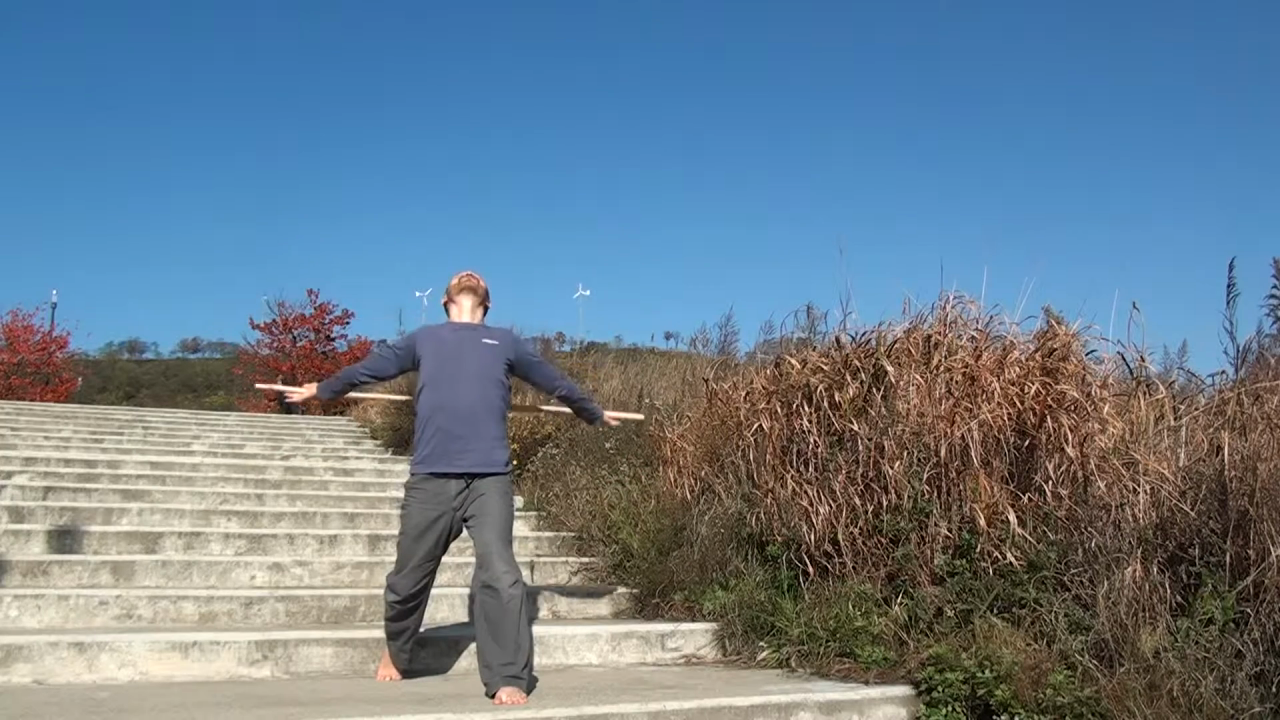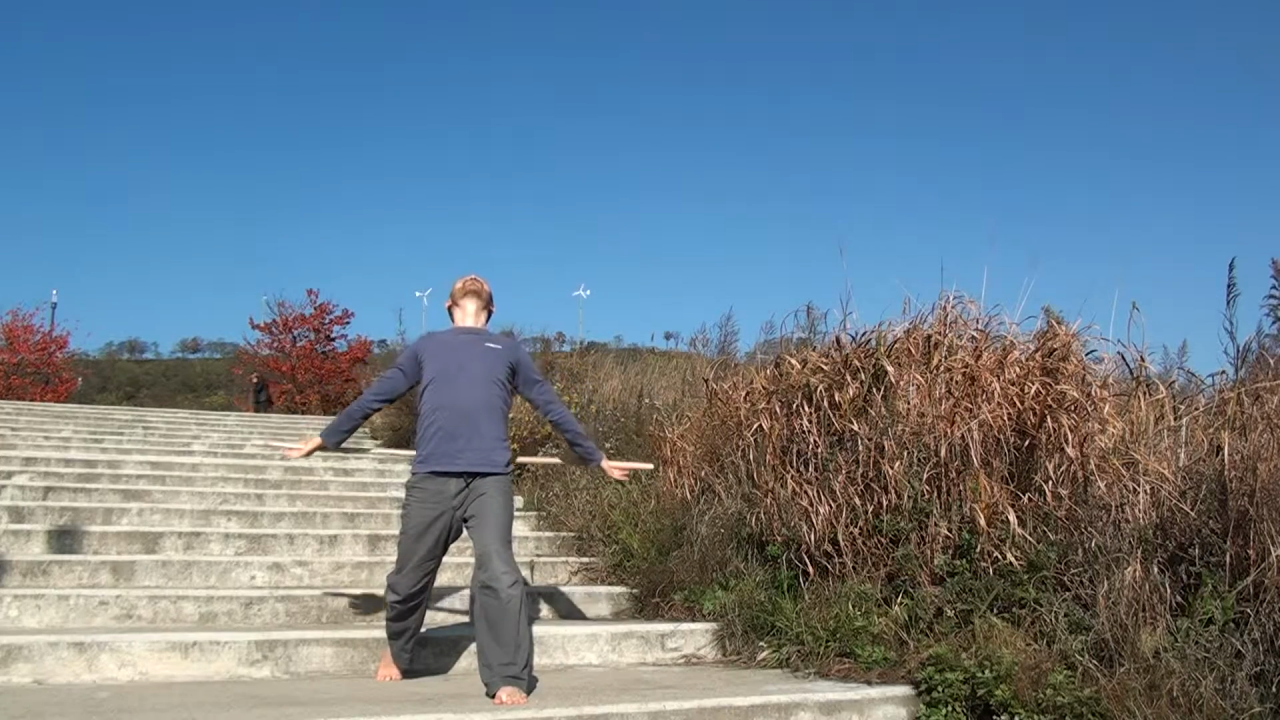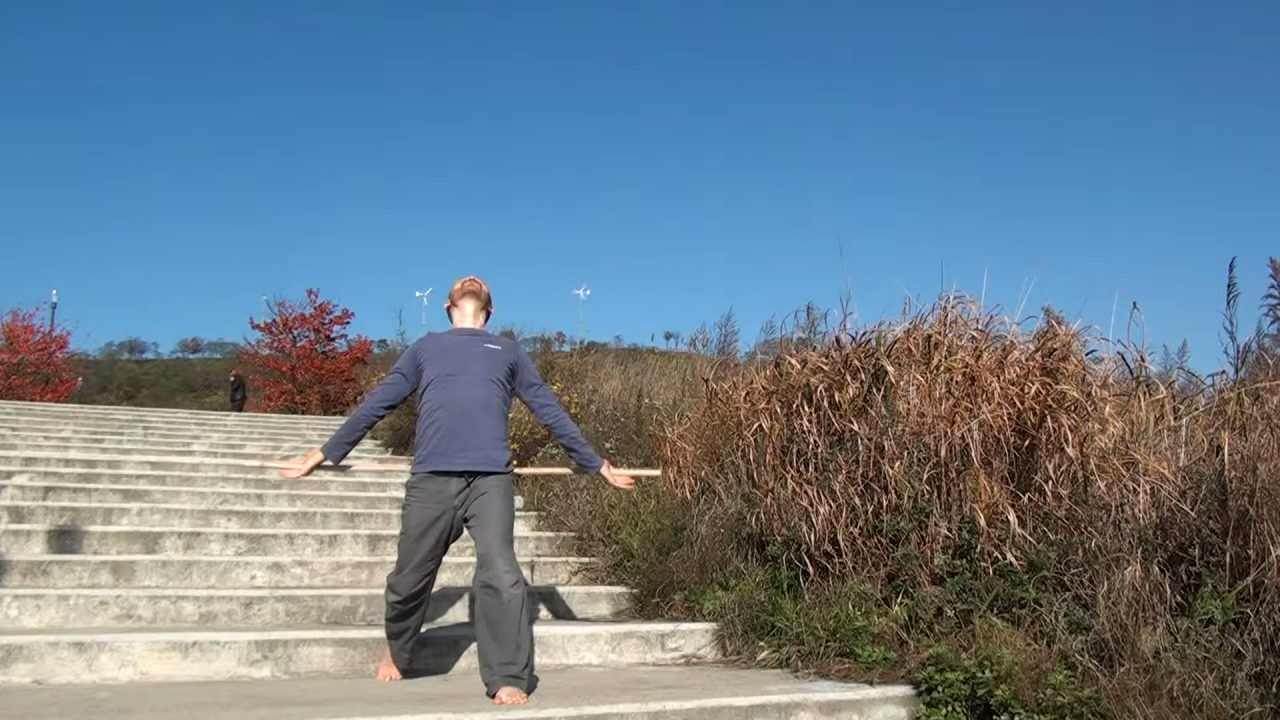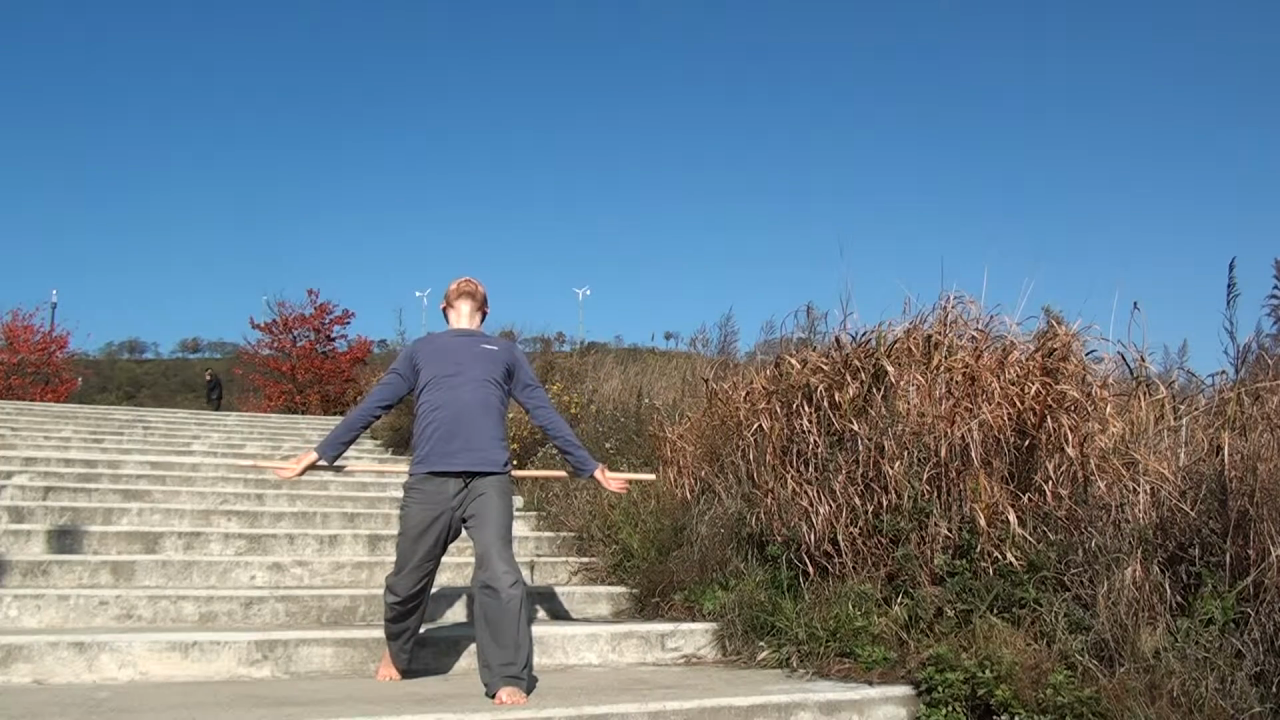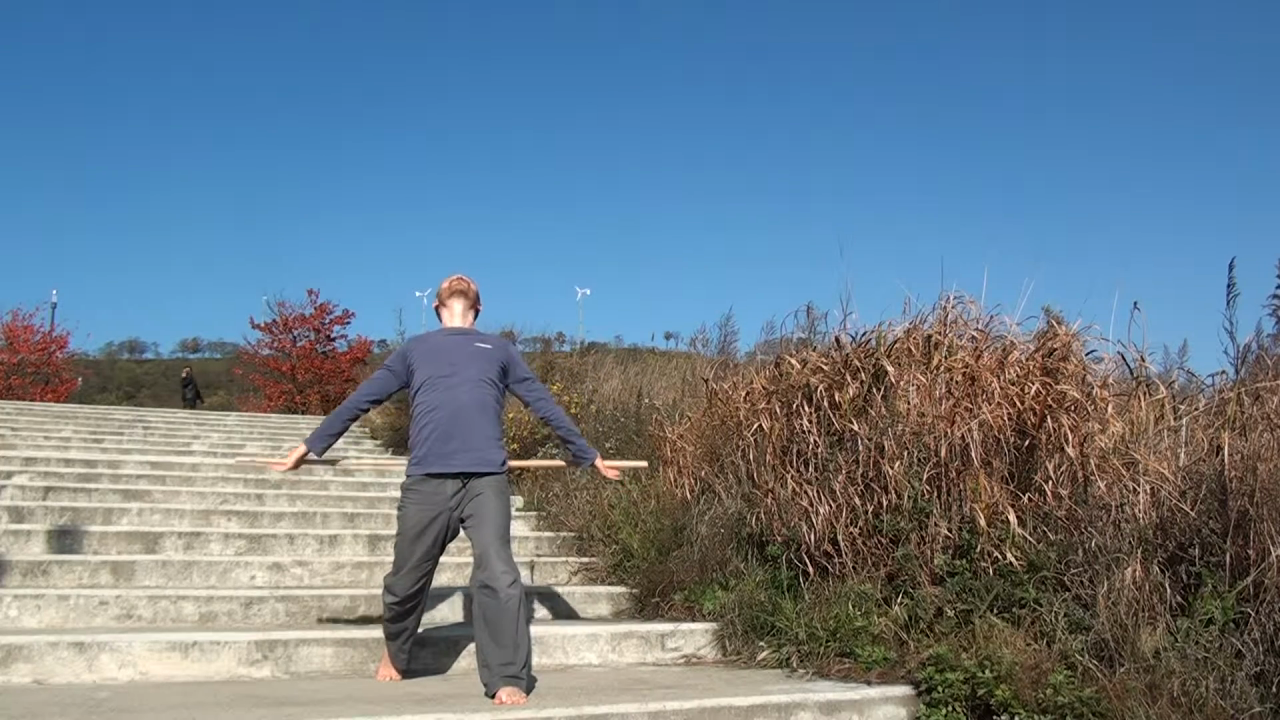
dt=0.4s
person 1, frame 1
left shoulder: (506, 343)
right shoulder: (424, 339)
left elbow: (556, 384)
right elbow: (368, 369)
left wrist: (596, 415)
right wrist: (320, 391)
left hip: (490, 478)
right hip: (430, 478)
left knee: (499, 575)
right knee: (408, 576)
left ankle: (509, 679)
right ankle: (395, 654)
person 1, frame 2
left shoulder: (509, 350)
right shoulder: (426, 346)
left elbow: (552, 406)
right elbow: (375, 396)
left wrist: (595, 457)
right wrist: (326, 439)
left hip: (490, 478)
right hip: (430, 478)
left knee: (499, 575)
right knee: (409, 576)
left ankle: (509, 680)
right ankle: (396, 653)
person 1, frame 3
left shoulder: (509, 351)
right shoulder: (425, 348)
left elbow: (550, 411)
right elbow: (376, 404)
left wrist: (595, 463)
right wrist: (325, 454)
left hip: (491, 478)
right hip: (430, 478)
left knee: (500, 575)
right knee: (409, 577)
left ankle: (509, 680)
right ankle: (396, 653)
person 1, frame 4
left shoulder: (506, 352)
right shoulder: (421, 349)
left elbow: (545, 412)
right elbow: (373, 404)
left wrist: (589, 466)
right wrist: (320, 453)
left hip: (489, 478)
right hip: (429, 479)
left knee: (499, 575)
right knee: (408, 578)
left ankle: (509, 680)
right ankle: (396, 654)
person 1, frame 5
left shoulder: (499, 349)
right shoulder: (415, 349)
left elbow: (545, 403)
right elbow: (362, 397)
left wrist: (588, 454)
right wrist: (311, 444)
left hip: (487, 478)
right hip: (426, 480)
left knee: (498, 575)
right knee: (406, 579)
left ankle: (509, 680)
right ankle: (395, 655)
